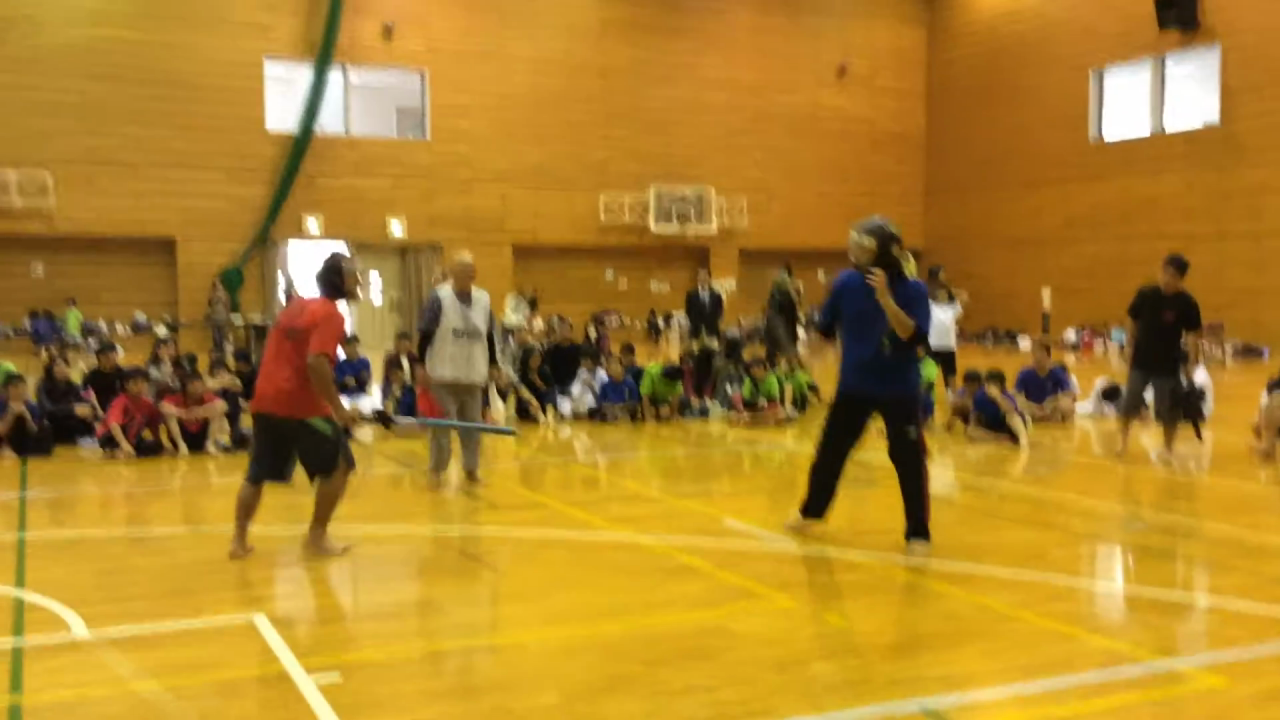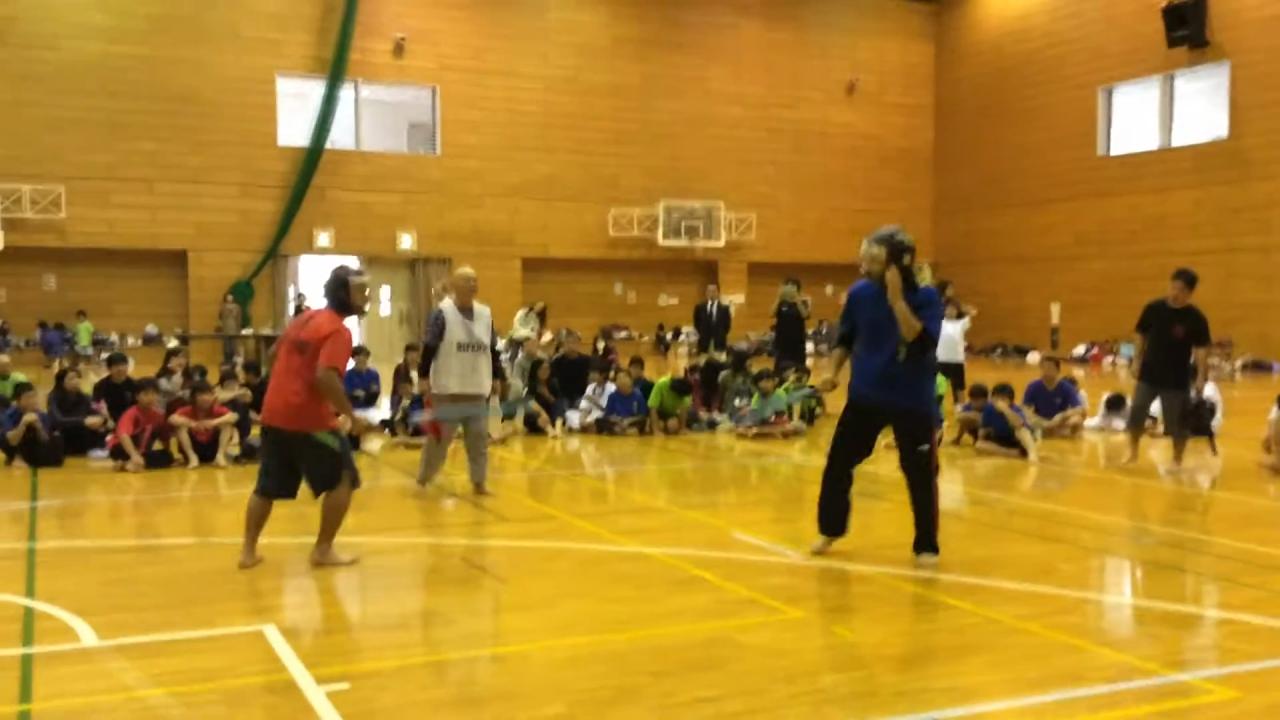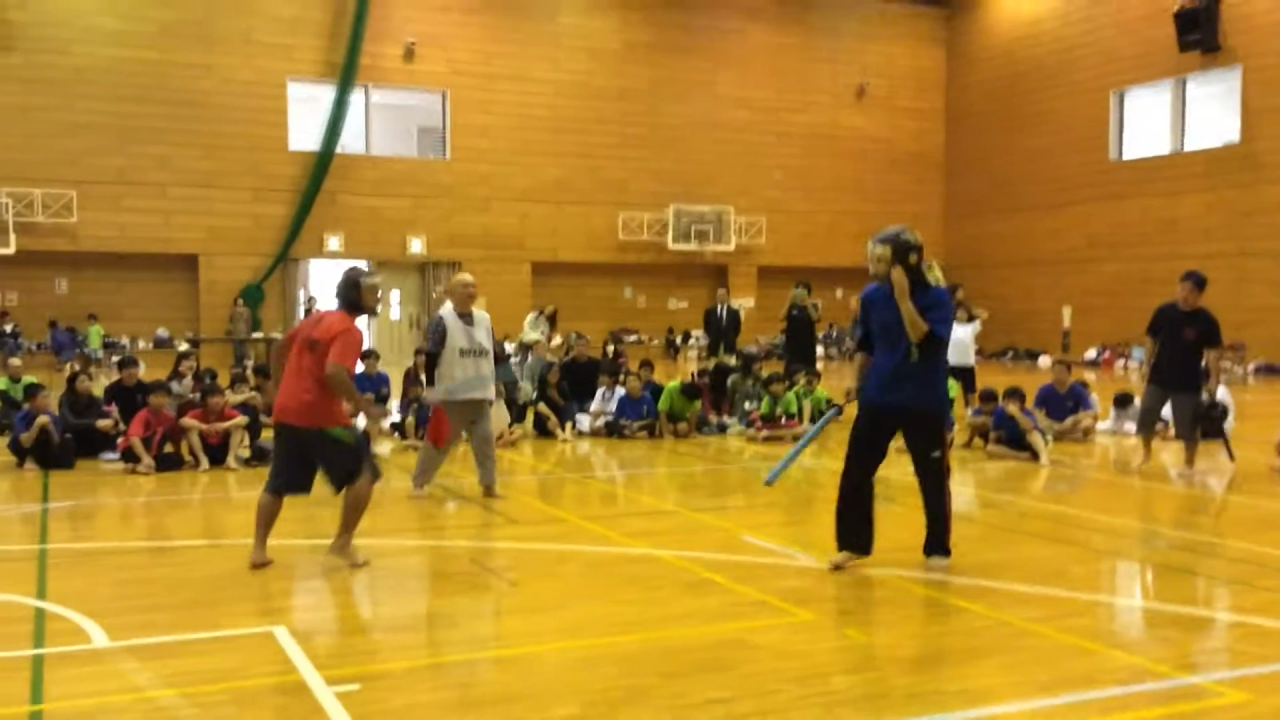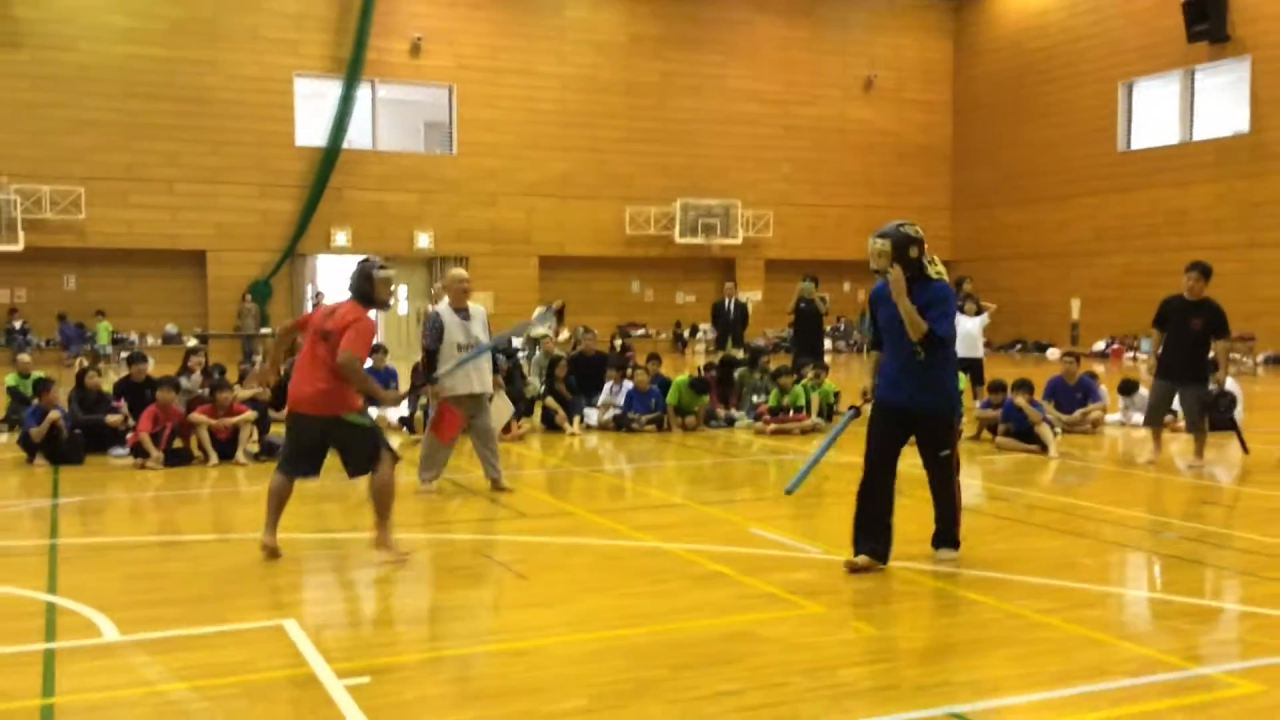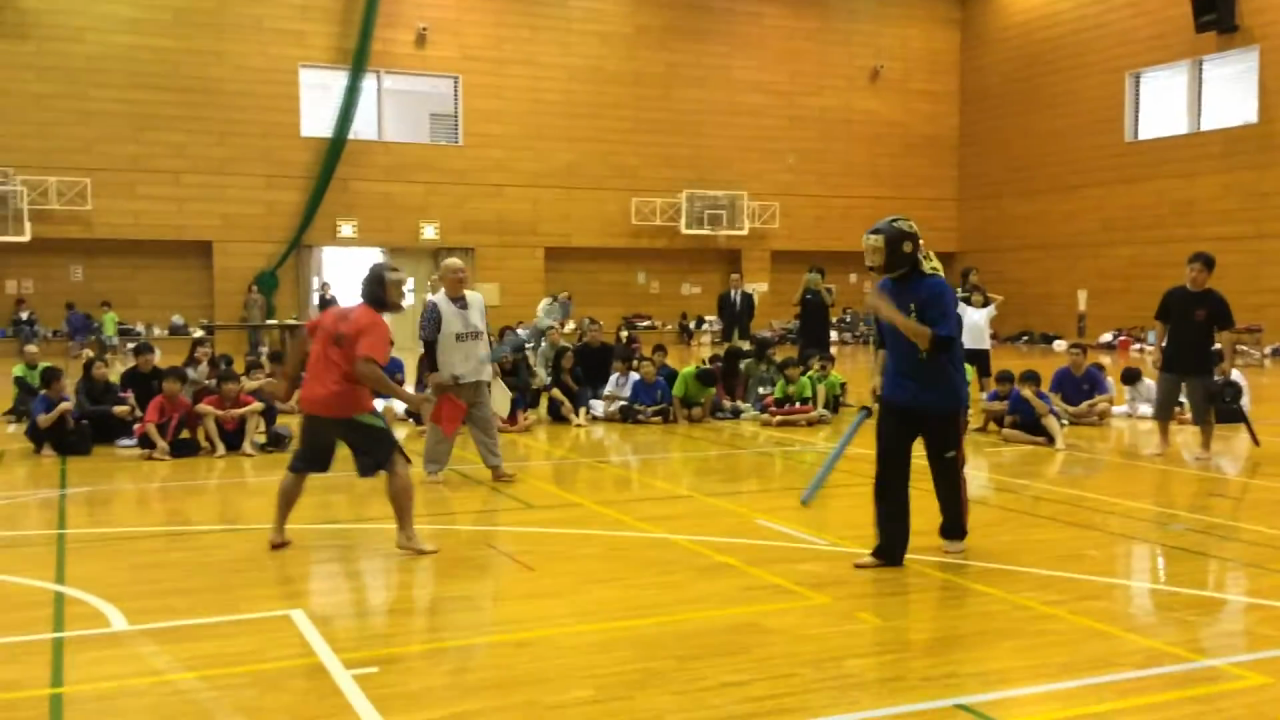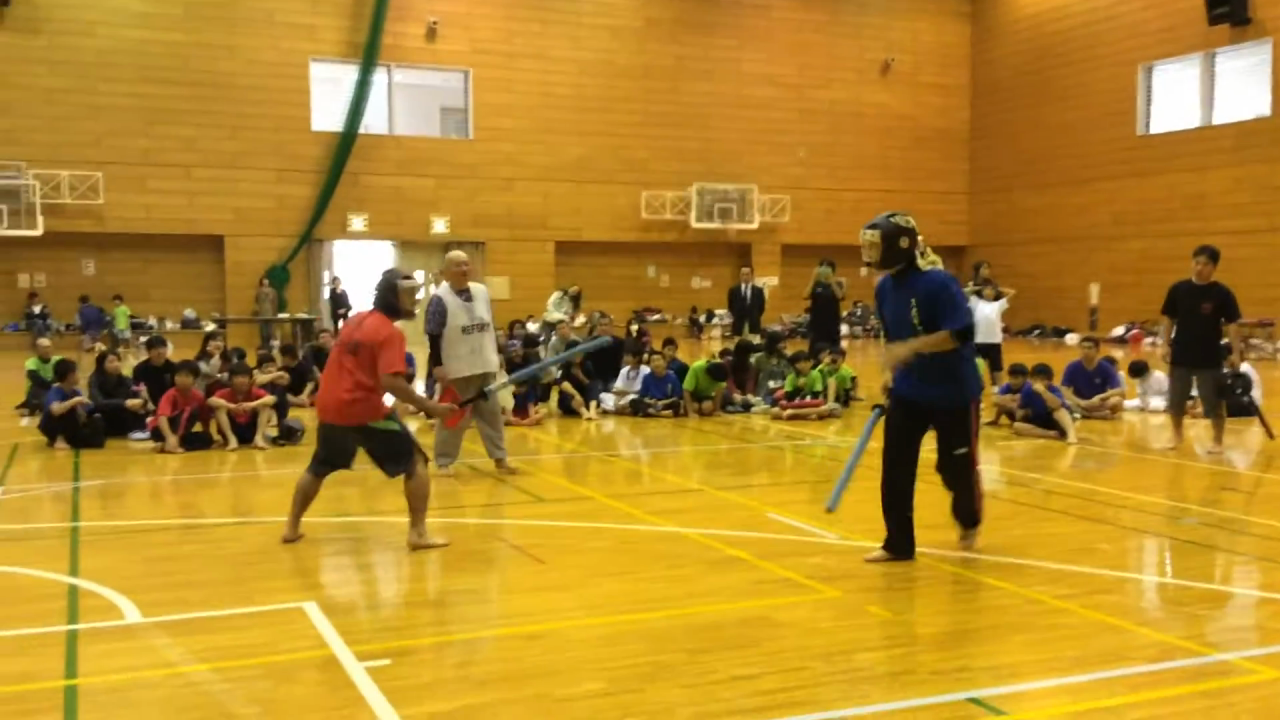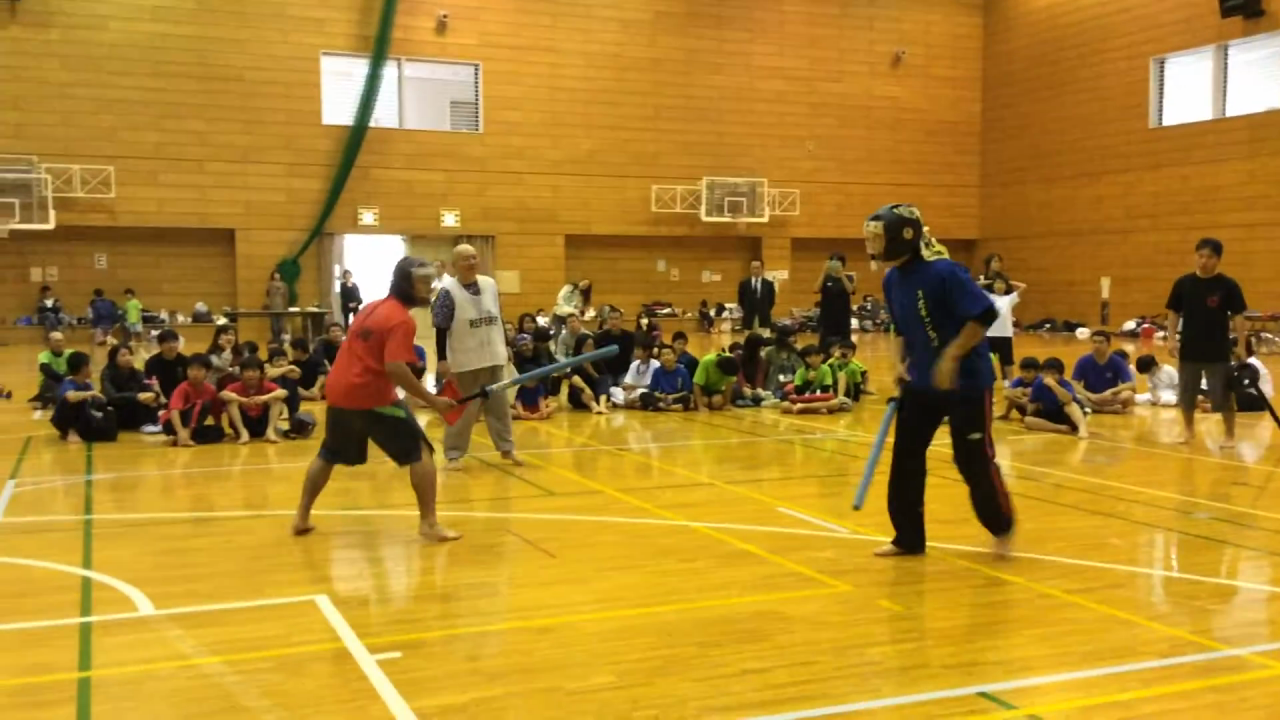
dt=0.1s
person 1, frame 1
left shoulder: (912, 290)
right shoulder: (845, 283)
left elbow: (914, 337)
right elbow: (826, 325)
left wrist: (885, 298)
left hip: (899, 388)
right hip: (854, 385)
left knee: (910, 459)
right knee: (831, 448)
left ankle: (917, 533)
right ankle: (812, 510)
person 1, frame 2
left shoulder: (925, 297)
right shoulder: (859, 293)
left elbow: (921, 341)
right elbow: (846, 337)
left wrist: (896, 299)
right wrist: (833, 372)
left hip: (912, 399)
right hip: (865, 395)
left knee: (921, 472)
right knee: (839, 460)
left ankle: (926, 546)
right ankle: (831, 529)
person 1, frame 3
left shoulder: (936, 297)
right shoulder: (872, 295)
left elbow: (929, 343)
left wrist: (904, 299)
right wrist: (856, 379)
left hip: (926, 402)
right hip: (878, 398)
left knee: (933, 477)
right knee: (856, 469)
left ankle: (937, 549)
right ankle: (853, 545)
person 1, frame 4
left shoulder: (939, 292)
right shoulder: (878, 293)
left elbow: (929, 340)
left wrist: (903, 299)
right wrist: (871, 378)
left hip: (936, 399)
right hip: (890, 397)
left knee: (942, 474)
right knee: (876, 472)
left ankle: (946, 540)
right ankle: (871, 550)
person 1, frame 5
left shoulder: (935, 288)
right shoulder: (882, 288)
left elbow: (938, 342)
left wrist: (893, 315)
right wrist: (878, 376)
left hip: (942, 396)
right hip: (897, 396)
left knee: (947, 469)
right knee: (889, 470)
left ankle: (954, 532)
right ankle: (889, 549)
person 1, frame 6
left shoulder: (937, 283)
right shoulder: (884, 287)
left elbow: (962, 333)
left wrist: (911, 347)
right wrist: (890, 371)
left hip: (953, 390)
right hip: (907, 391)
left knee: (957, 467)
right knee: (895, 465)
left ankle: (969, 522)
right ankle: (898, 544)
person 1, frame 7
left shoulder: (943, 272)
right shoulder: (892, 279)
left elbow: (983, 315)
left wrist: (951, 356)
right wrist: (901, 362)
left hip: (966, 380)
right hip: (919, 382)
left knee: (975, 460)
right knee: (905, 458)
left ankle: (1000, 524)
right ankle: (908, 538)
person 2, frame 1
left shoulder: (296, 306)
right shoulder: (331, 316)
left elbow: (277, 348)
right elbow: (316, 362)
right wrist: (338, 406)
left hip: (266, 400)
right hip: (303, 405)
left knee: (258, 473)
right knee: (338, 465)
left ankle: (239, 541)
right ankle: (317, 536)
person 2, frame 2
left shoulder: (303, 319)
right shoulder: (338, 331)
left elbow: (275, 355)
right elbow: (325, 376)
right wrist: (351, 415)
left hip: (274, 414)
right hip: (309, 419)
left knee: (267, 487)
right knee: (343, 480)
left ankle: (248, 551)
right ankle: (324, 550)
person 2, frame 3
left shoulder: (315, 319)
right shoulder: (349, 331)
left elbow: (281, 348)
right elbow: (334, 374)
left wrist: (275, 384)
right wrist: (365, 406)
left hip: (287, 412)
right hip: (322, 415)
left knee: (278, 483)
right knee: (365, 473)
left ankle: (259, 550)
right ankle: (343, 543)
person 2, frame 4
left shoulder: (326, 310)
right shoulder: (362, 321)
left elbow: (287, 330)
right elbow: (346, 361)
left wrist: (272, 364)
right wrist: (379, 393)
left hip: (301, 401)
right hip: (336, 404)
left knee: (288, 468)
right knee: (383, 460)
left ankle: (270, 533)
right ankle: (383, 535)
person 2, frame 5
left shoulder: (336, 313)
right shoulder: (376, 326)
left elbow: (303, 338)
right elbow: (366, 369)
left wrist: (288, 375)
right wrist: (405, 396)
left hip: (313, 403)
right hip: (347, 405)
left knee: (299, 467)
right knee: (396, 462)
left ankle: (277, 531)
right ankle: (407, 535)
person 2, frame 6
left shoulder: (355, 321)
right shoulder: (390, 334)
right elbow: (391, 382)
right wrist: (429, 406)
left hip: (329, 408)
right hip: (363, 411)
left knee: (318, 468)
right knee: (416, 463)
left ankle: (292, 527)
right ankle: (418, 532)
person 2, frame 7
left shoulder: (372, 308)
right shoulder: (402, 320)
right elbow: (395, 369)
right wrist: (430, 399)
left hip: (339, 393)
right hip: (371, 397)
left knee: (328, 455)
right knee: (421, 452)
left ankle: (302, 516)
right ankle: (429, 523)
person 3, frame 1
left shoulder: (484, 299)
right shoulder: (439, 298)
left elbow: (490, 336)
right elbow: (426, 333)
left wrist: (493, 365)
right wrist: (421, 363)
left hip: (473, 374)
right hip: (444, 373)
left knee: (473, 424)
left ankle: (471, 469)
right ankle: (437, 470)
person 3, frame 2
left shoulder: (485, 314)
right shoulder: (442, 313)
left elbow: (492, 349)
right elbow: (429, 348)
left wrist: (497, 378)
right wrist: (424, 378)
left hip: (477, 387)
right hip: (448, 387)
left knee: (479, 435)
right knee: (440, 434)
left ankle: (479, 481)
right ankle: (423, 478)
person 3, frame 3
left shoulder: (484, 319)
right shoulder: (442, 320)
left elbow: (494, 354)
right elbow: (431, 356)
left wrist: (497, 382)
right wrist: (430, 386)
left hip: (480, 392)
right hip: (449, 393)
left knee: (485, 439)
left ankle: (489, 484)
right ankle: (420, 481)
person 3, frame 4
left shoulder: (480, 312)
right shoulder: (438, 315)
right elbow: (429, 353)
left wrist: (496, 374)
right wrist: (432, 383)
left hip: (477, 386)
right hip: (449, 388)
left knee: (486, 432)
right knee: (440, 433)
left ankle: (496, 478)
right ankle: (427, 477)
person 3, frame 5
left shoulder: (477, 299)
right shoulder: (435, 306)
left elbow: (485, 334)
right elbow: (428, 342)
left wrist: (491, 363)
right wrist: (433, 372)
left hip: (477, 374)
right hip: (449, 376)
left knee: (485, 420)
left ankle: (496, 466)
right ankle: (433, 468)
person 3, frame 6
left shoulder: (481, 291)
right shoulder: (440, 299)
right elbow: (433, 336)
left wrist: (496, 354)
right wrist: (437, 366)
left hip: (484, 366)
right hip: (456, 369)
left knee: (492, 412)
left ankle: (499, 458)
right ankle: (444, 461)
person 3, frame 7
left shoulder: (490, 285)
right shoulder: (448, 293)
right elbow: (440, 330)
left wrist: (505, 347)
right wrist: (442, 360)
left hip: (493, 359)
right hip: (465, 363)
left knee: (500, 406)
right knee: (462, 411)
left ankle: (507, 449)
right ankle: (454, 455)
person 4, frame 1
left shoulder: (1187, 303)
right shoulder: (1145, 294)
left elbow: (1192, 334)
right elbow: (1133, 320)
left wrist: (1191, 362)
right wrist: (1129, 346)
left hip: (1168, 363)
right hip: (1141, 359)
left knee: (1168, 407)
right knee: (1131, 399)
left ankle: (1168, 446)
right ankle: (1123, 438)
person 4, frame 2
left shoulder: (1196, 318)
right shoulder: (1153, 308)
left elbow: (1201, 349)
right elbow: (1141, 335)
left wrist: (1201, 378)
right wrist: (1137, 360)
left hip: (1177, 378)
right hip: (1149, 373)
left knee: (1177, 421)
right knee: (1136, 411)
left ankle: (1177, 460)
right ankle: (1132, 450)
person 4, frame 3
left shoulder: (1206, 320)
right shoulder: (1164, 312)
left elbow: (1213, 350)
right elbow: (1152, 338)
left wrist: (1213, 379)
right wrist: (1147, 364)
left hip: (1188, 381)
right hip: (1159, 376)
left knee: (1188, 424)
right knee: (1147, 414)
left ankle: (1189, 463)
right ankle: (1145, 453)
person 4, frame 4
left shoulder: (1213, 310)
right shoulder: (1170, 303)
left elbow: (1221, 341)
right elbow: (1158, 331)
left wrist: (1222, 370)
right wrist: (1153, 355)
left hip: (1195, 373)
right hip: (1166, 369)
left knee: (1196, 416)
right knee: (1154, 409)
left ankle: (1198, 455)
right ankle: (1156, 447)
person 4, frame 5
left shoulder: (1216, 301)
right shoulder: (1172, 295)
left elbow: (1224, 331)
right elbow: (1161, 323)
left wrist: (1227, 360)
right wrist: (1157, 349)
left hip: (1200, 364)
right hip: (1171, 361)
left knee: (1202, 407)
right knee: (1163, 404)
left ankle: (1205, 447)
right ankle: (1163, 441)
person 4, frame 6
left shoulder: (1222, 293)
right shoulder: (1178, 289)
left elbow: (1232, 324)
right elbow: (1168, 318)
left wrist: (1236, 352)
right wrist: (1165, 344)
left hip: (1209, 357)
right hip: (1181, 355)
left knee: (1213, 400)
right knee: (1176, 398)
left ankle: (1217, 441)
right ankle: (1177, 435)
person 4, frame 7
left shoulder: (1228, 286)
right shoulder: (1183, 284)
left elbow: (1237, 317)
right elbow: (1174, 312)
right wrist: (1172, 338)
left hip: (1218, 351)
right hip: (1188, 349)
left knee: (1222, 395)
right knee: (1187, 393)
left ankle: (1229, 435)
right ankle: (1189, 430)
